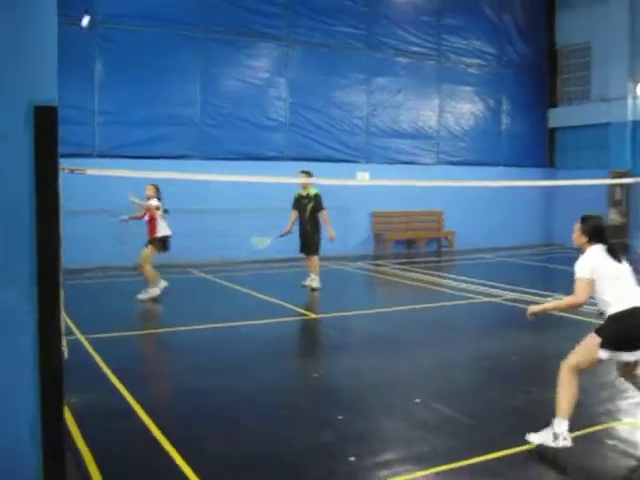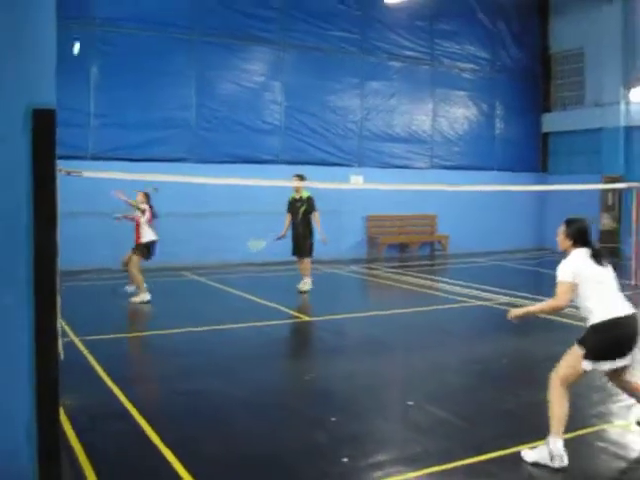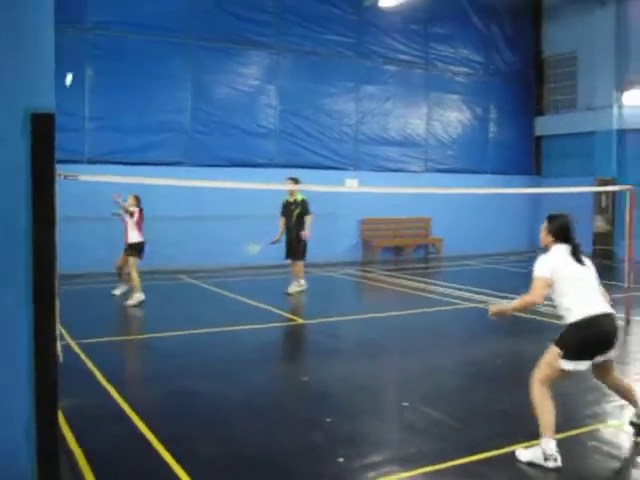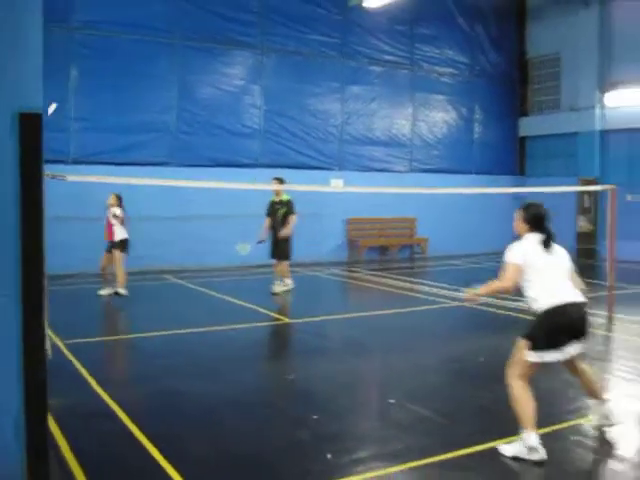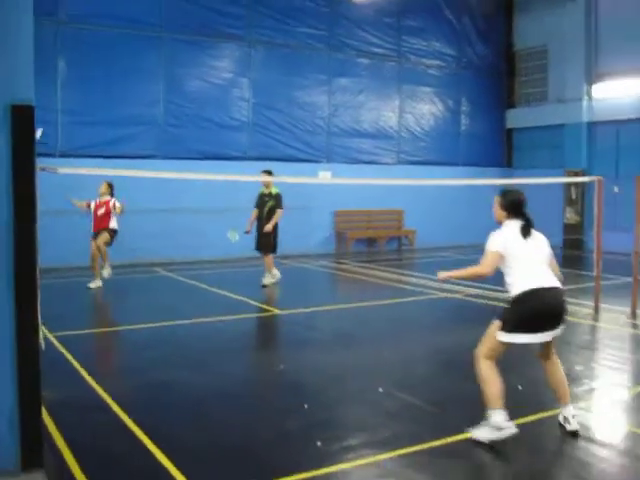
dt=0.1s
person 1, frame 1
left shoulder: (586, 260)
right shoulder: (617, 258)
left elbow: (579, 298)
left wrist: (542, 307)
left knee: (569, 367)
left ankle: (559, 432)
person 1, frame 2
left shoulder: (569, 264)
right shoulder: (601, 263)
left elbow: (560, 302)
left wrist: (523, 311)
left hip: (606, 329)
left knee: (558, 381)
right knee: (618, 377)
left ankle: (555, 450)
person 1, frame 3
left shoulder: (547, 260)
right shoulder: (583, 261)
left elbow: (535, 298)
right elbow: (602, 296)
left wrist: (504, 307)
left hip: (582, 328)
right hip: (608, 323)
left knee: (539, 382)
right knee: (606, 375)
left ankle: (549, 451)
person 1, frame 4
left shoulder: (518, 248)
right shoulder: (558, 250)
left elbow: (505, 284)
right elbow: (578, 286)
left wrist: (476, 292)
left hip: (552, 316)
right hip: (577, 311)
left knee: (516, 376)
right knee: (574, 365)
left ankle: (531, 443)
right ankle: (603, 410)
person 1, frame 5
left shoulder: (500, 235)
right shoulder: (538, 237)
left elbow: (485, 269)
right elbow: (556, 273)
left wrist: (450, 274)
left hip: (527, 301)
right hip: (555, 298)
left knee: (483, 356)
right knee: (548, 356)
left ankle: (499, 420)
right ankle: (568, 415)
person 2, frame 1
left shoulder: (315, 195)
right shoulder: (298, 196)
left elbow: (323, 212)
right elbow: (295, 212)
left wrist: (329, 229)
right wrist: (289, 227)
left hip: (313, 230)
right hip: (303, 229)
left knee: (313, 254)
right knee: (307, 254)
left ankle: (316, 279)
right ankle: (311, 277)
person 2, frame 2
left shoulder: (307, 198)
right shoulder: (292, 199)
left elbow: (314, 214)
right elbow: (289, 216)
left wrist: (319, 229)
right wrist: (284, 231)
left hip: (306, 232)
right hip: (296, 232)
left knee: (305, 257)
right knee: (299, 257)
left ankle: (307, 281)
right ankle: (305, 280)
person 2, frame 3
left shoulder: (302, 201)
right shoulder: (286, 202)
left elbow: (308, 217)
right elbow: (283, 219)
left wrist: (307, 230)
right wrist: (279, 235)
left hip: (299, 235)
right hip: (290, 235)
left knee: (298, 259)
right knee: (294, 259)
left ankle: (296, 283)
right ankle: (301, 282)
person 2, frame 4
left shoulder: (287, 201)
right shoulder: (272, 202)
left elbow: (292, 217)
right elbow: (268, 219)
left wrist: (287, 228)
right wrist: (264, 234)
left hip: (283, 235)
right hip: (275, 235)
left knee: (282, 259)
right knee: (279, 259)
left ankle: (278, 283)
right ankle: (288, 281)
person 2, frame 5
left shoulder: (276, 194)
right shoulder: (261, 194)
left elbow: (279, 211)
right elbow: (256, 210)
left wrist: (271, 224)
right wrist: (250, 225)
left hip: (269, 228)
right hip: (260, 228)
left knee: (267, 252)
right knee: (263, 252)
left ankle: (268, 275)
right ankle: (274, 272)
person 3, frame 1
left shoulder: (155, 202)
right shoulder: (149, 205)
left elbow: (153, 208)
right elbow: (140, 216)
left wrist: (137, 202)
right wrist: (129, 217)
left hip: (161, 236)
right hip: (155, 237)
left knee: (144, 262)
right knee: (144, 263)
left ankle: (154, 288)
right ankle: (158, 283)
person 3, frame 2
left shoulder: (145, 208)
right shoulder: (140, 211)
left elbow: (136, 205)
right elbow: (135, 218)
left wrist: (123, 198)
right wrist: (123, 216)
left hip: (146, 242)
right hip: (142, 243)
left knee: (133, 268)
right knee: (125, 262)
left ankle: (143, 294)
right ankle: (136, 283)
person 3, frame 3
left shoulder: (135, 210)
right shoulder: (133, 213)
left elbow: (126, 209)
left wrist: (118, 201)
right wrist: (121, 214)
left hip: (135, 243)
right hip: (131, 244)
left knee: (132, 270)
right knee: (119, 266)
left ankle: (139, 295)
right ankle: (123, 284)
person 3, frame 4
left shoulder: (116, 210)
right shoulder: (111, 213)
left elbow: (121, 218)
left hip: (120, 240)
right hip: (112, 242)
left knee: (118, 263)
right knee: (103, 267)
left ankle: (121, 288)
right ankle: (108, 288)
person 3, frame 5
left shoulder: (113, 201)
right shoulder: (94, 202)
left elbow: (119, 212)
right elbow: (83, 205)
left wrist: (120, 208)
left hip: (110, 229)
right hip: (97, 231)
left knee: (99, 243)
right knee: (93, 255)
left ankle: (107, 265)
right ankle: (97, 280)
